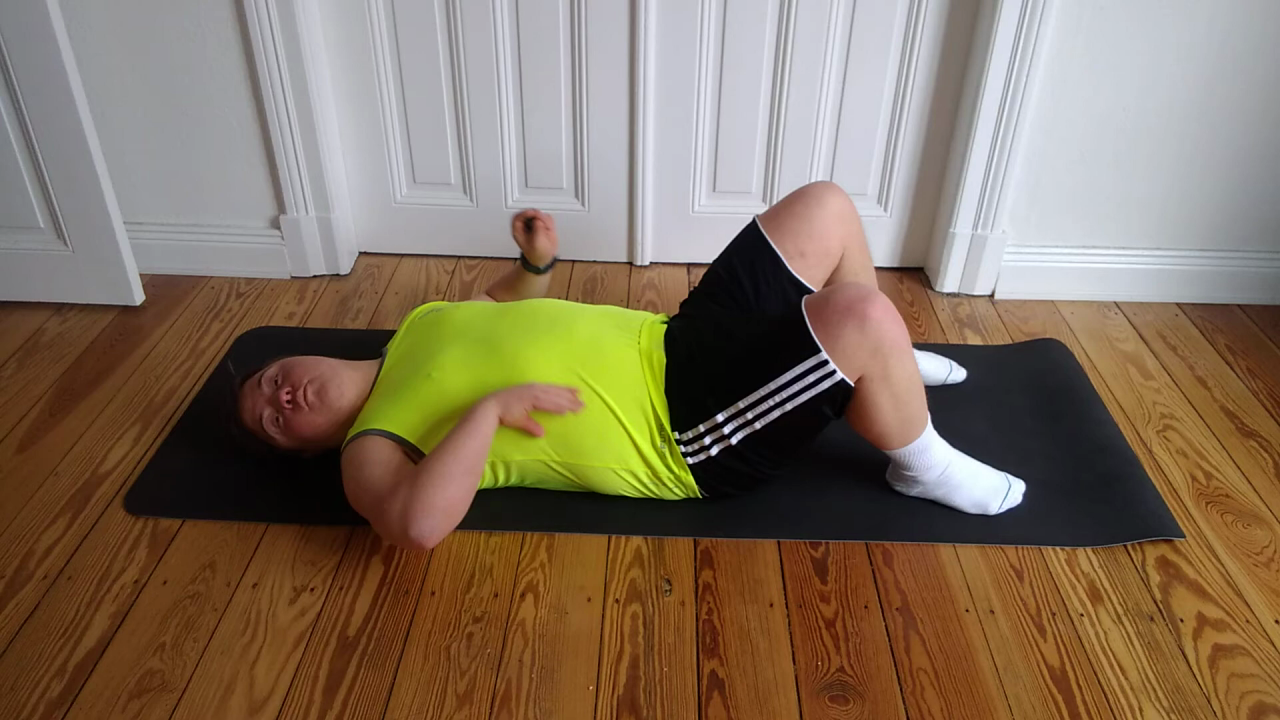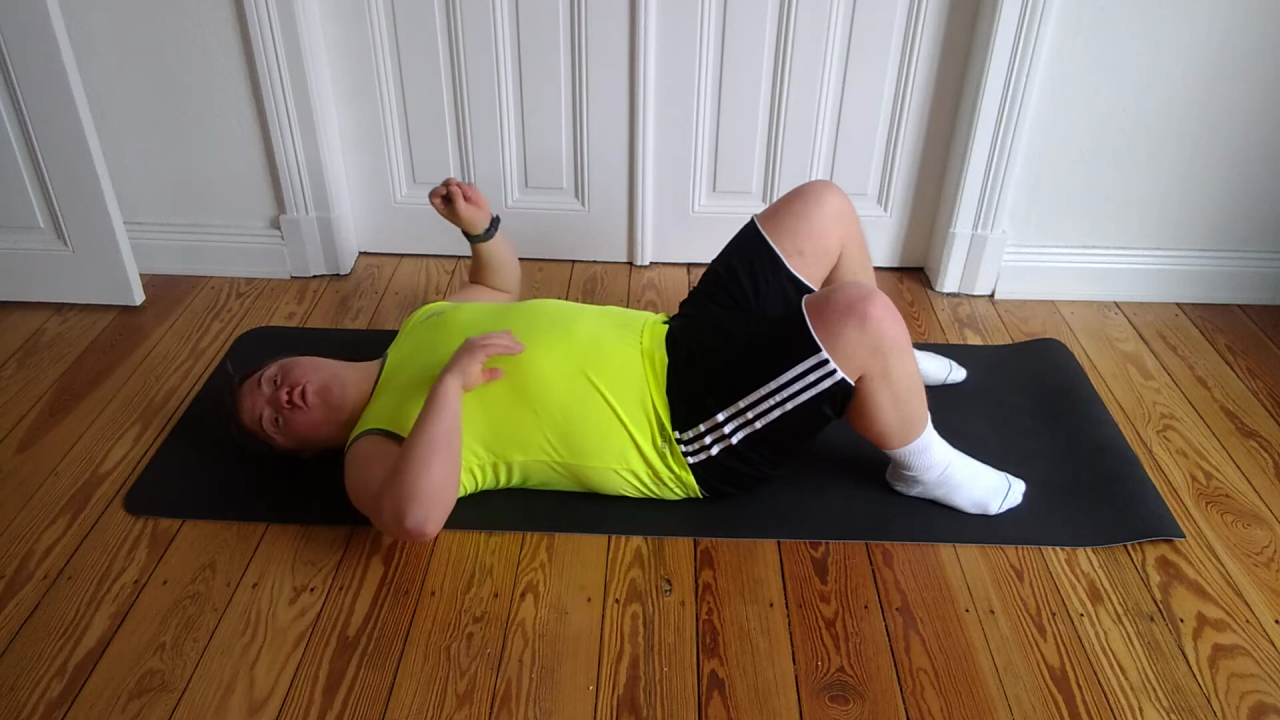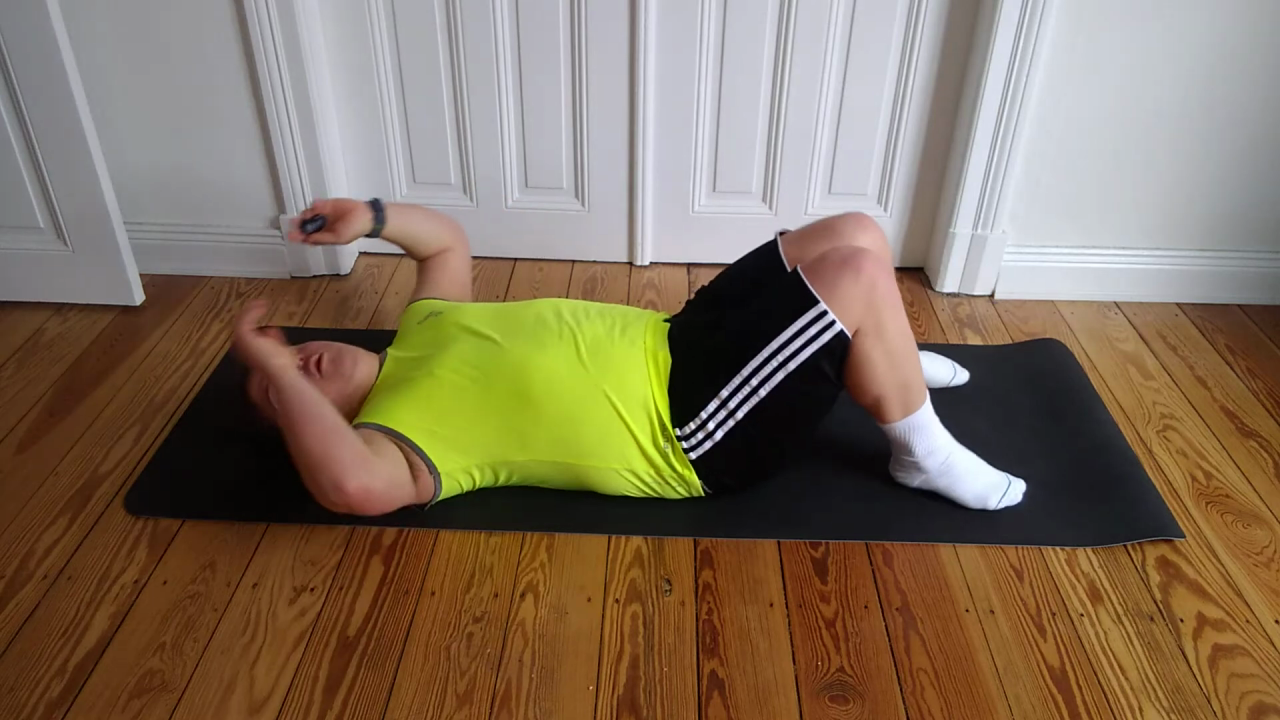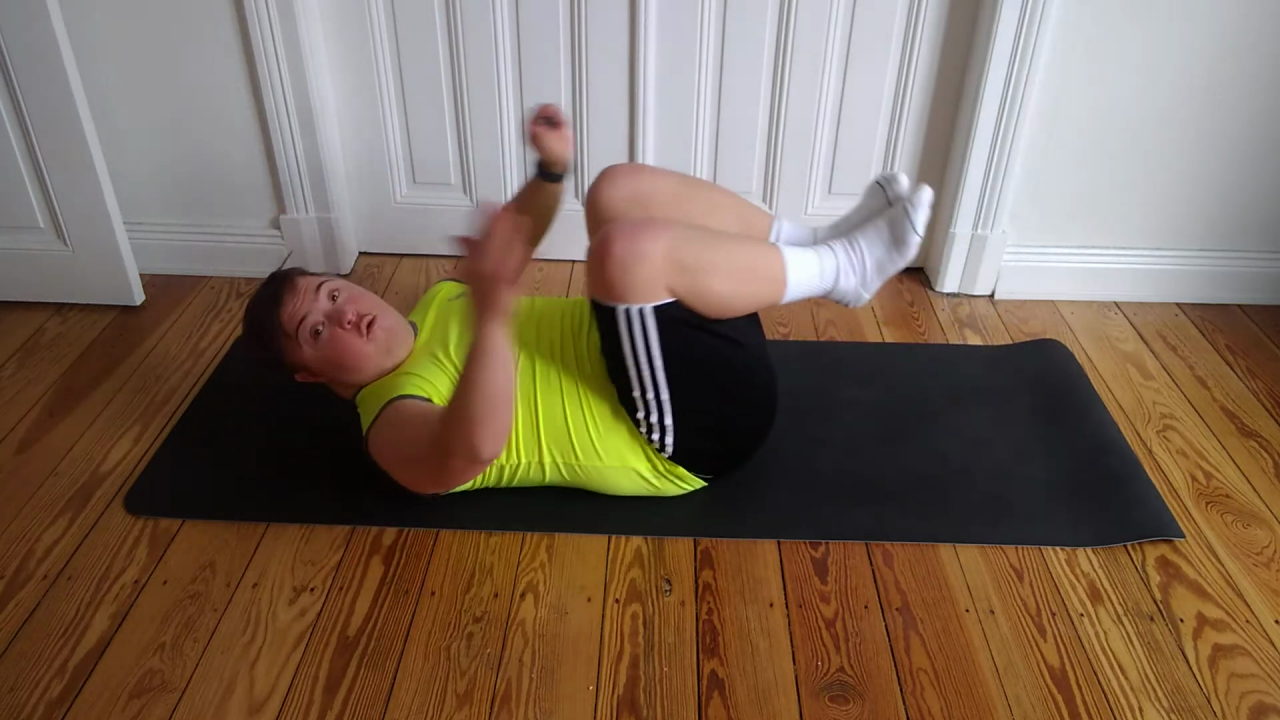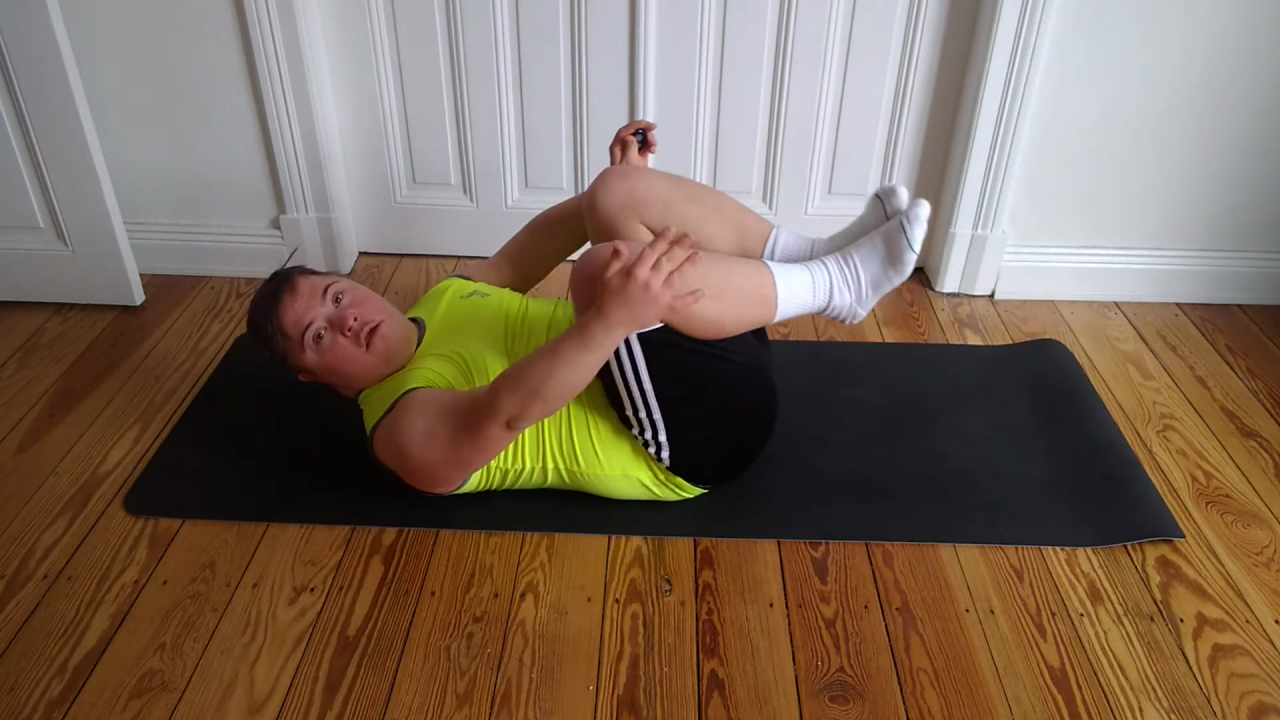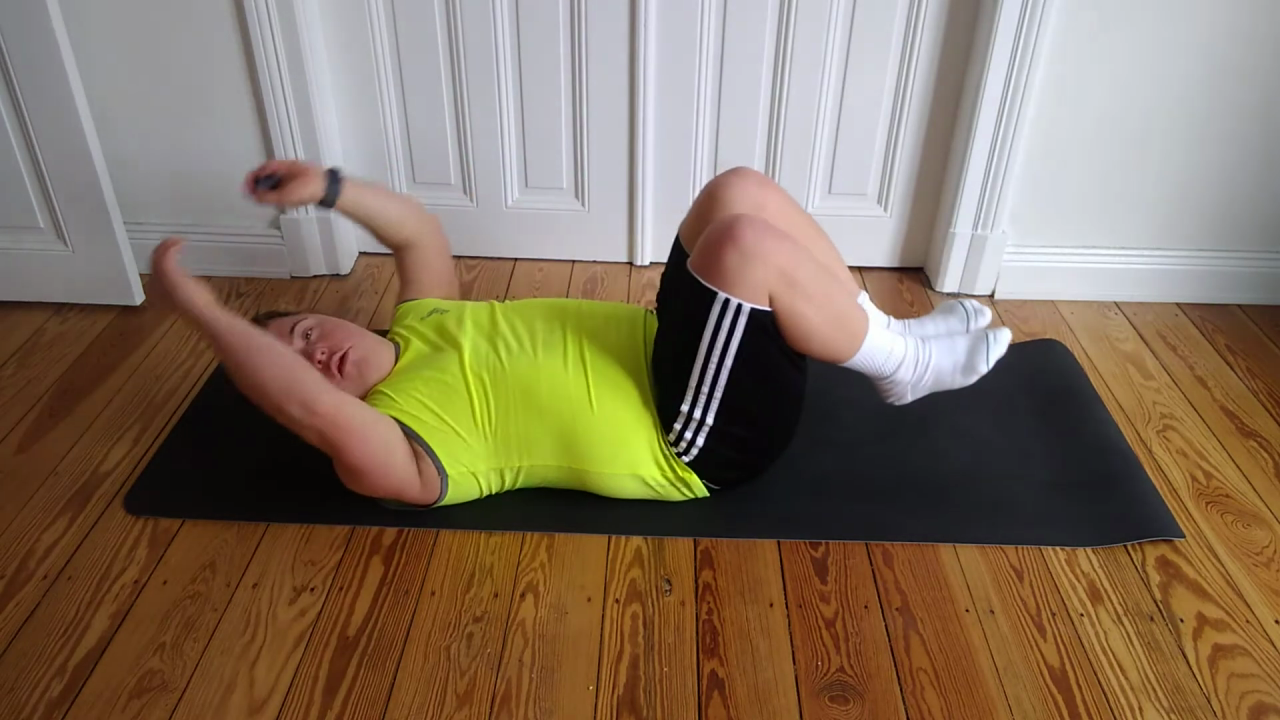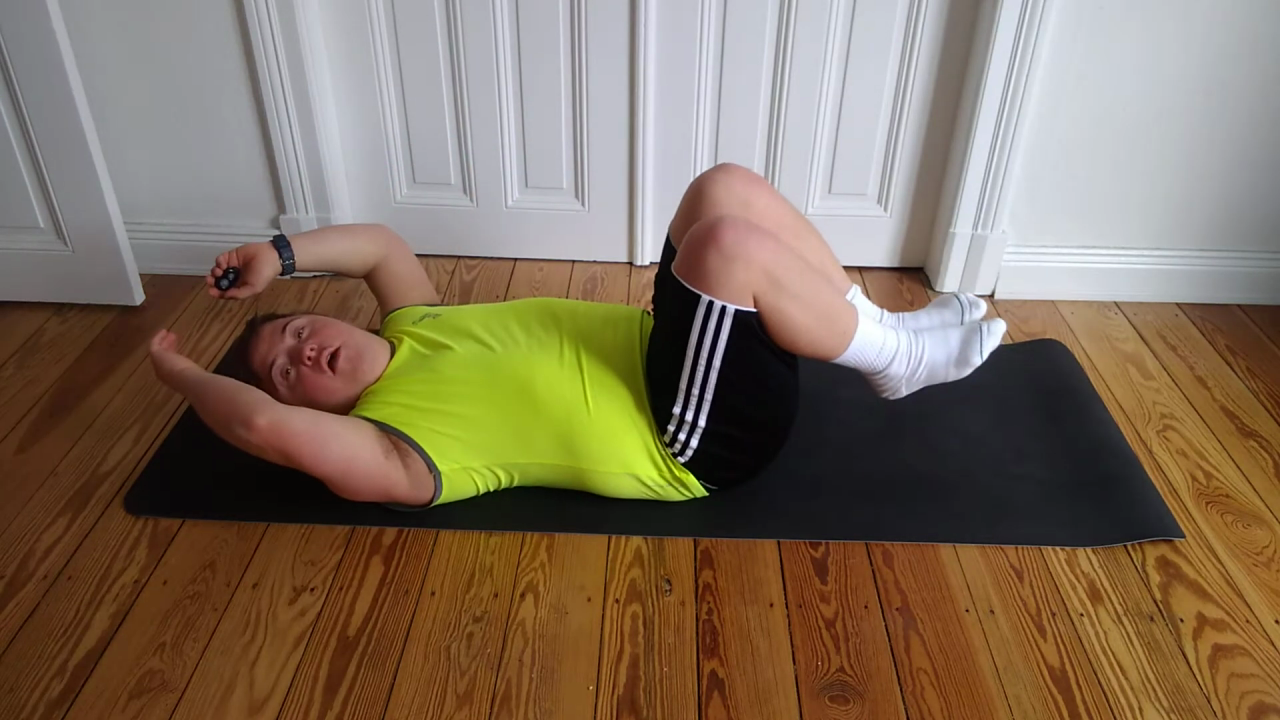
dt=0.7s
person 1, frame 1
left shoulder: (417, 328)
right shoulder: (370, 451)
left elbow: (506, 302)
right elbow: (419, 525)
left wrist: (537, 259)
right wrist: (491, 409)
left hip: (674, 342)
right hip: (690, 440)
left knee: (824, 207)
right knee: (859, 314)
left ankle: (882, 369)
right ankle: (922, 466)
person 1, frame 2
left shoulder: (420, 328)
right shoulder: (372, 450)
left elbow: (500, 287)
right elbow: (416, 516)
left wrist: (481, 228)
right wrist: (450, 383)
left hip: (675, 343)
right hip: (695, 440)
left knee: (822, 207)
right knee: (859, 318)
left ankle: (884, 366)
right ankle: (924, 465)
person 1, frame 3
left shoulder: (420, 333)
right shoulder: (384, 439)
left elbow: (449, 239)
right elbow: (346, 485)
left wrist: (372, 215)
right wrist: (269, 368)
left hip: (678, 344)
right hip: (693, 431)
left knee: (852, 236)
right knee: (858, 273)
left ankle: (891, 369)
right ankle: (921, 454)
person 1, frame 4
left shoulder: (438, 306)
right shoulder: (396, 427)
left elbow: (518, 230)
right elbow: (478, 444)
left wrist: (549, 169)
right wrist: (495, 309)
right hip: (688, 438)
left knee: (618, 192)
right knee: (629, 245)
left ankle: (821, 252)
right ankle: (841, 269)
person 1, frame 5
left shoulder: (442, 302)
right shoulder: (405, 433)
left elbow: (533, 249)
right elbow: (508, 410)
left wrist: (611, 189)
right wrist: (612, 315)
left hip: (715, 365)
right hip: (694, 445)
left knee: (623, 194)
right knee: (607, 276)
left ankle: (818, 260)
right ankle: (835, 286)
person 1, frame 6
left shoulder: (416, 328)
right shoulder: (380, 445)
left elbow: (420, 230)
right elbow: (308, 402)
left wrist: (324, 187)
right wrist: (196, 304)
left hip: (656, 358)
right hip: (691, 443)
left knee: (741, 191)
right knee: (748, 243)
left ankle: (881, 338)
right ankle: (902, 364)
person 1, frame 7
left shoulder: (410, 330)
right shoulder: (379, 449)
left elbow: (381, 243)
right elbow: (264, 427)
left wrist: (279, 253)
right wrist: (176, 372)
left hip: (659, 350)
right hip: (692, 439)
left knee: (727, 189)
right knee: (730, 244)
left ankle: (877, 332)
right ankle: (898, 356)
